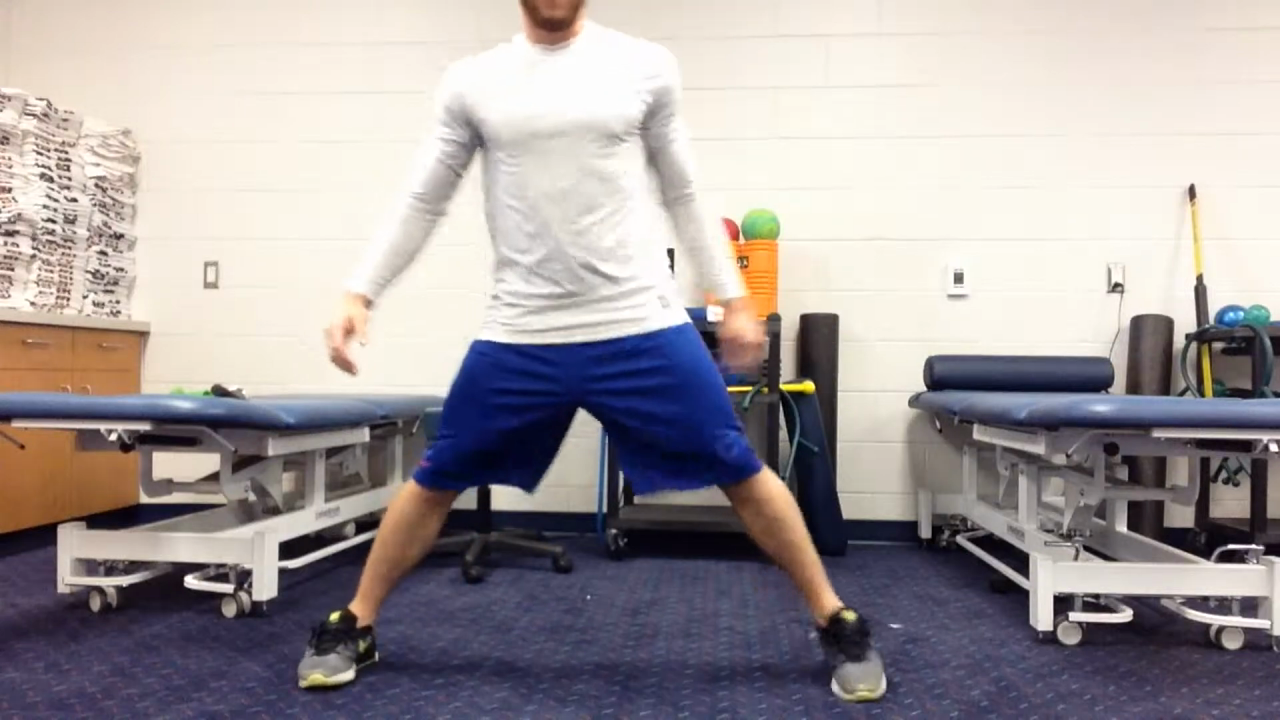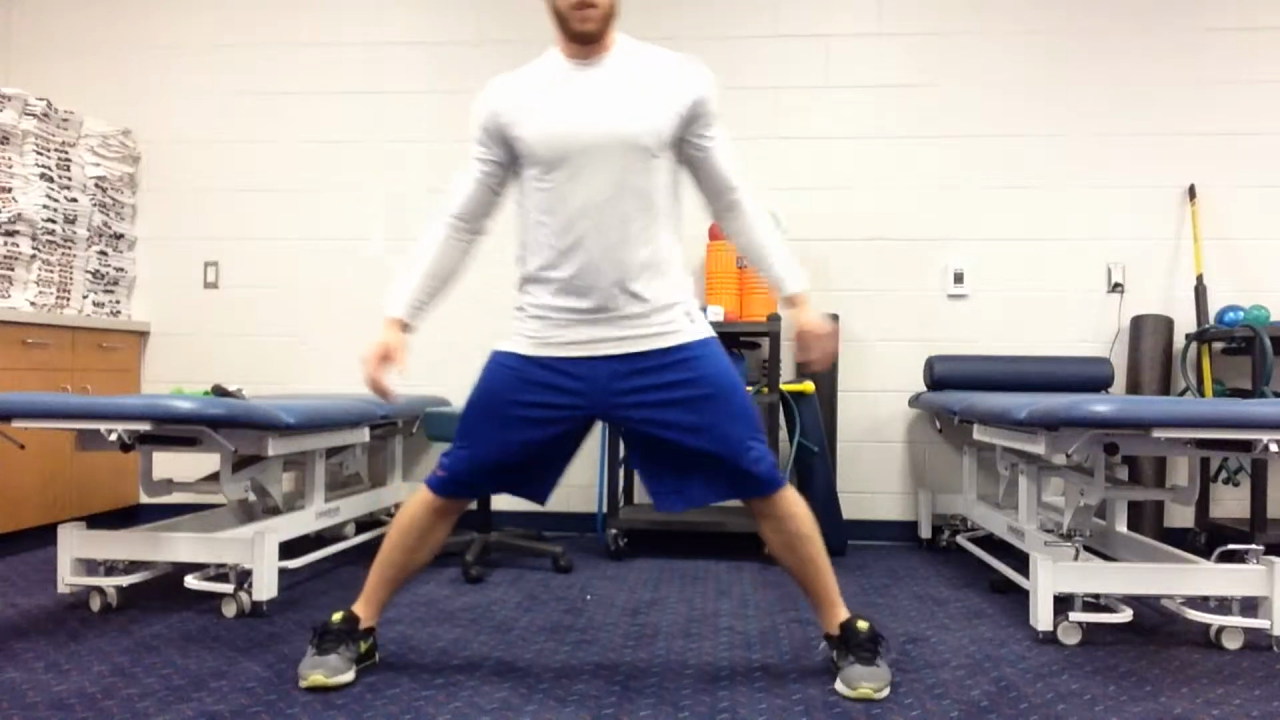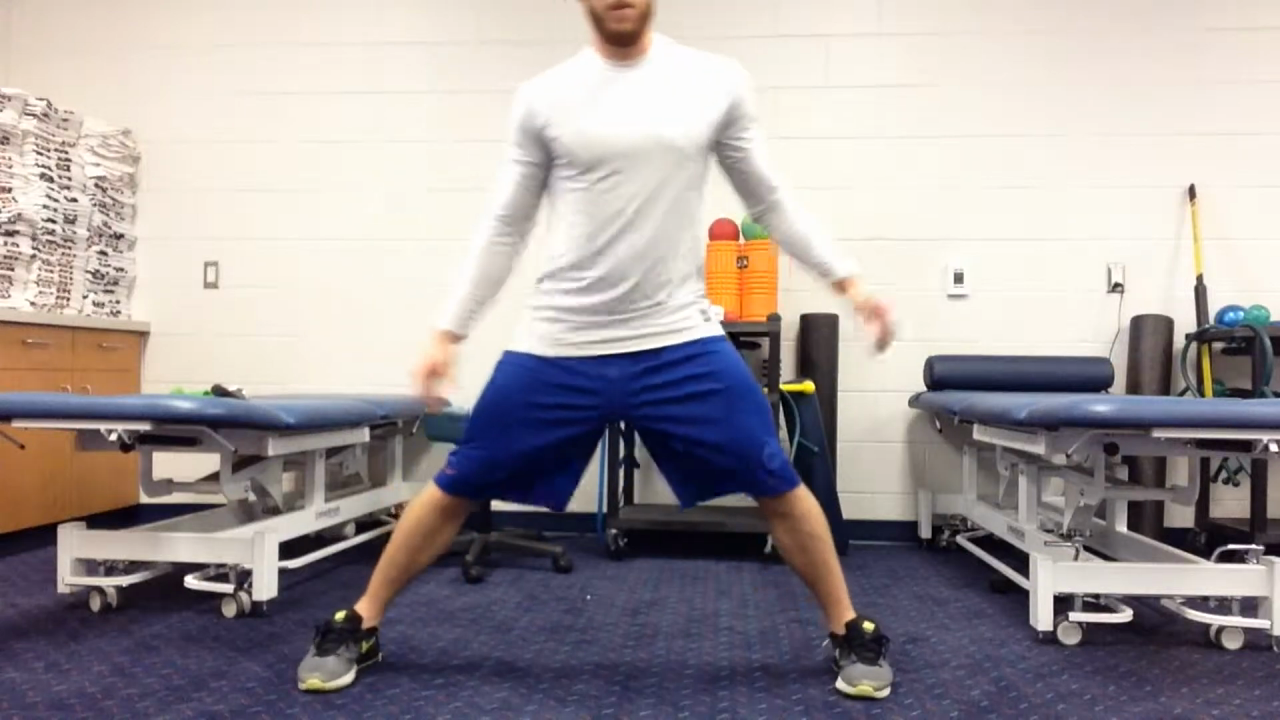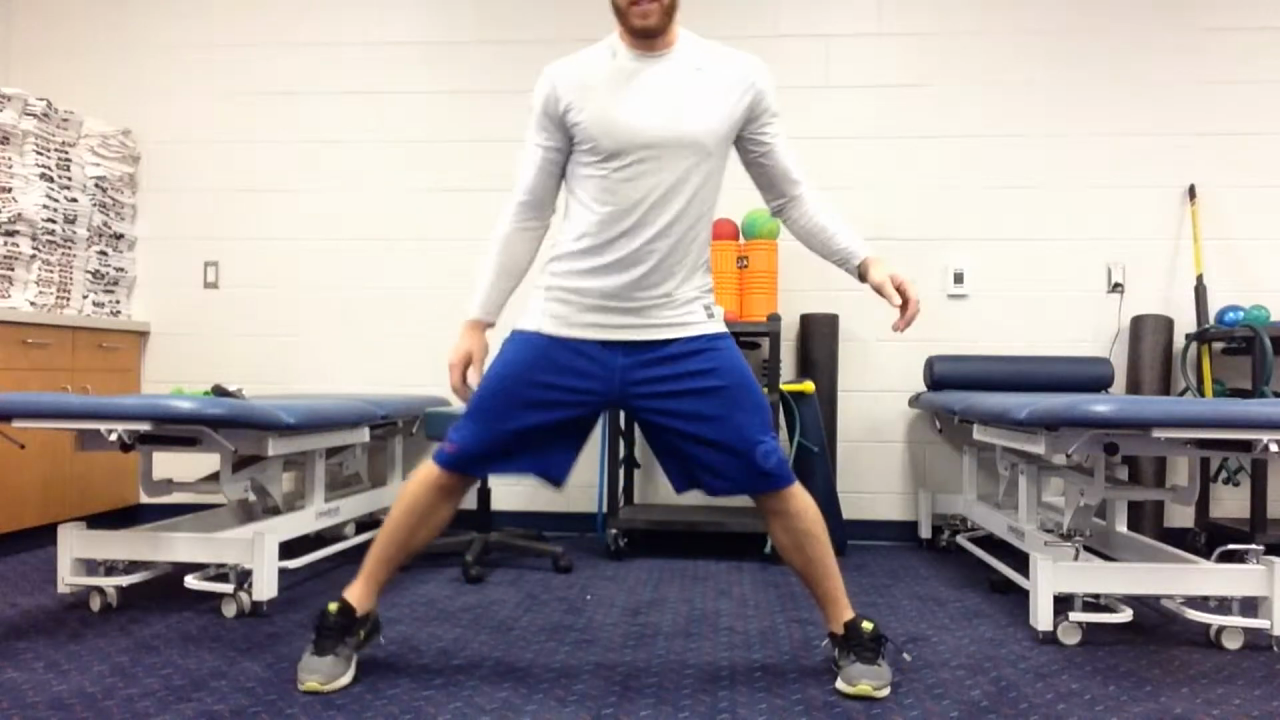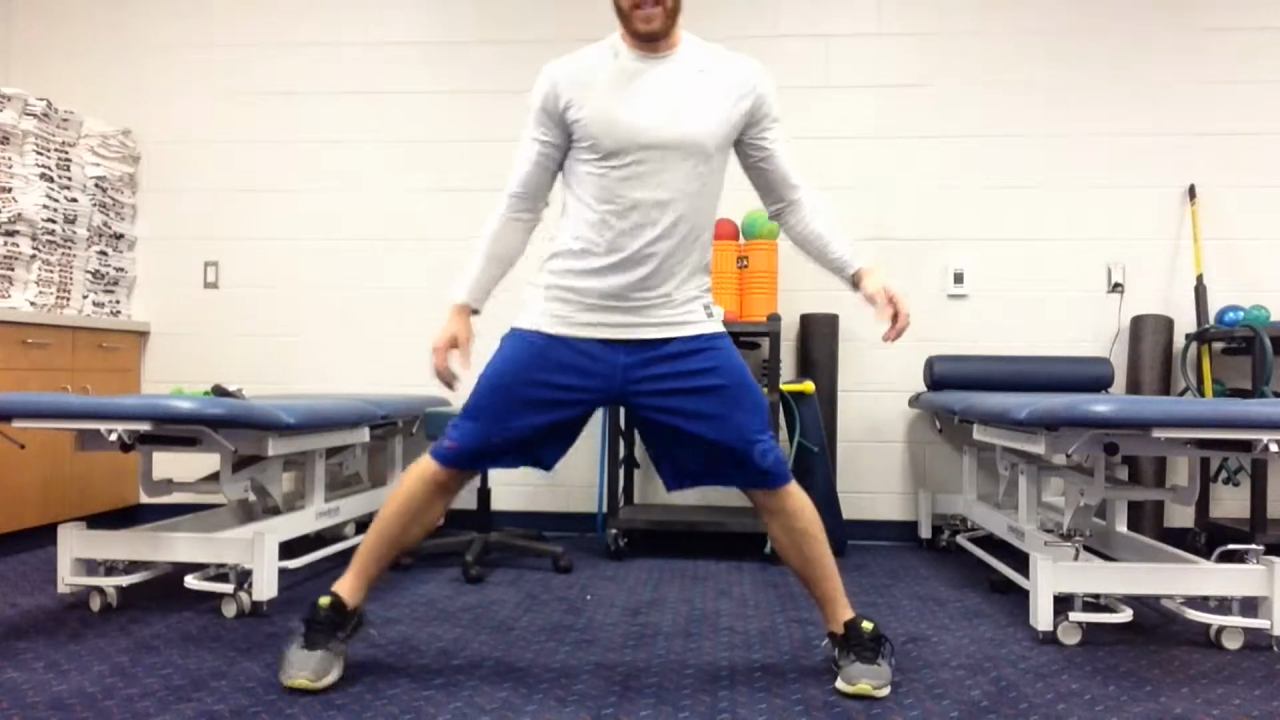
dt=0.1s
person 1, frame 1
left shoulder: (645, 66)
right shoulder: (471, 81)
left elbow: (683, 195)
right elbow: (423, 202)
left wrist: (732, 297)
right wrist: (359, 294)
left hip: (641, 328)
right hip: (518, 336)
left knee: (743, 472)
right knee: (435, 481)
left ankle: (837, 625)
right ankle: (352, 626)
person 1, frame 2
left shoulder: (679, 81)
right shoulder: (509, 98)
left elbow: (731, 201)
right elbow: (462, 223)
left wrist: (795, 294)
right wrist: (399, 320)
left hip: (665, 343)
right hip: (541, 350)
left knee: (764, 485)
right knee: (447, 489)
left ankle: (848, 633)
right ankle: (354, 627)
person 1, frame 3
left shoulder: (717, 83)
right shoulder: (544, 99)
left elbow: (770, 203)
right elbow: (507, 227)
left wrist: (845, 279)
right wrist: (451, 332)
left hip: (681, 342)
right hip: (556, 348)
left knee: (778, 485)
right knee: (458, 487)
left ankle: (852, 634)
right ankle: (358, 626)
person 1, frame 4
left shoulder: (738, 78)
right shoulder: (566, 82)
left elbow: (789, 196)
right elbow: (528, 212)
left wrist: (865, 262)
right wrist: (477, 320)
left hip: (682, 335)
right hip: (561, 332)
left knee: (774, 483)
right knee: (452, 466)
left ankle: (850, 633)
right ankle: (351, 615)
person 1, frame 5
left shoulder: (738, 80)
right shoulder: (567, 80)
left elbow: (786, 200)
right elbow: (521, 205)
left wrist: (858, 273)
right wrist: (463, 306)
left hip: (683, 335)
right hip: (563, 330)
left knee: (773, 481)
right knee: (450, 462)
left ankle: (850, 632)
right ankle: (341, 606)
